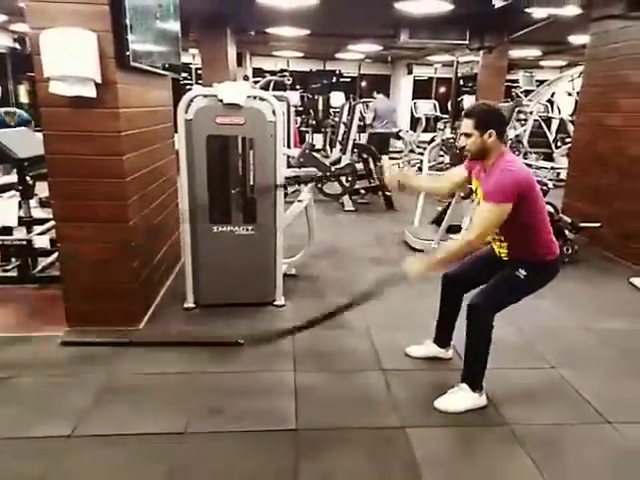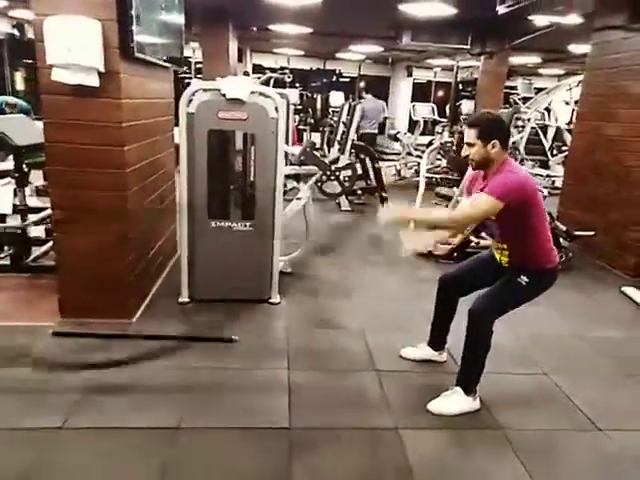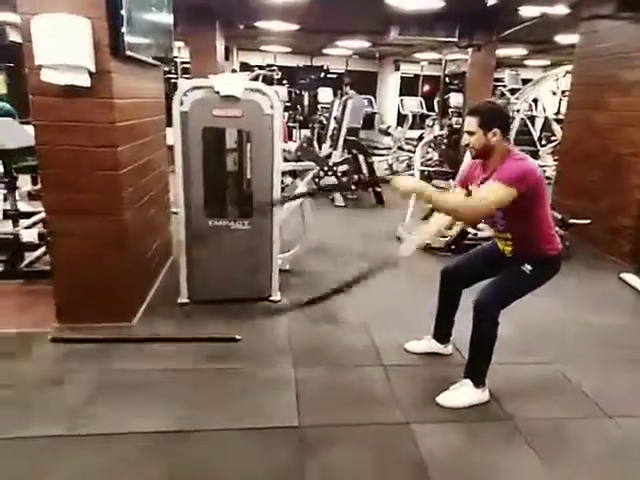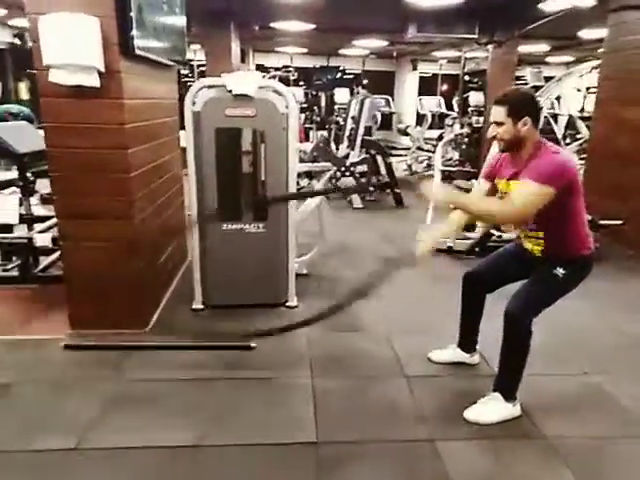
dt=0.5s
person 1, frame 1
left shoulder: (508, 176)
right shoulder: (477, 162)
left elbow: (477, 236)
right elbow: (445, 185)
left wrist: (426, 262)
right wrist: (404, 178)
left hip: (537, 260)
right hip: (506, 249)
left knee: (481, 306)
right knee: (453, 280)
left ankle: (473, 390)
right ankle: (441, 345)
person 1, frame 2
left shoulder: (512, 181)
right shoulder: (480, 173)
left elbow: (459, 220)
right elbow: (460, 218)
left wrist: (404, 214)
right wrist: (423, 240)
left hip: (535, 268)
right hip: (504, 256)
left knee: (481, 312)
right knee: (449, 283)
left ankle: (467, 394)
right ankle: (435, 347)
person 1, frame 3
left shoulder: (518, 170)
right shoulder: (477, 166)
left elbow: (471, 211)
right elbow: (452, 207)
left wrist: (419, 188)
right wrist: (416, 239)
left hip: (539, 257)
right hip: (506, 244)
left knee: (487, 303)
right knee: (452, 275)
left ankle: (475, 385)
right ankle: (440, 340)
person 1, frame 4
left shoulder: (554, 164)
right shoulder: (502, 158)
left elbow: (508, 214)
right elbow: (474, 205)
left wrist: (449, 195)
right wrist: (436, 235)
left hip: (569, 258)
right hip: (530, 246)
left knee: (517, 312)
right knee: (475, 279)
left ankle: (506, 399)
right ankle: (466, 349)
